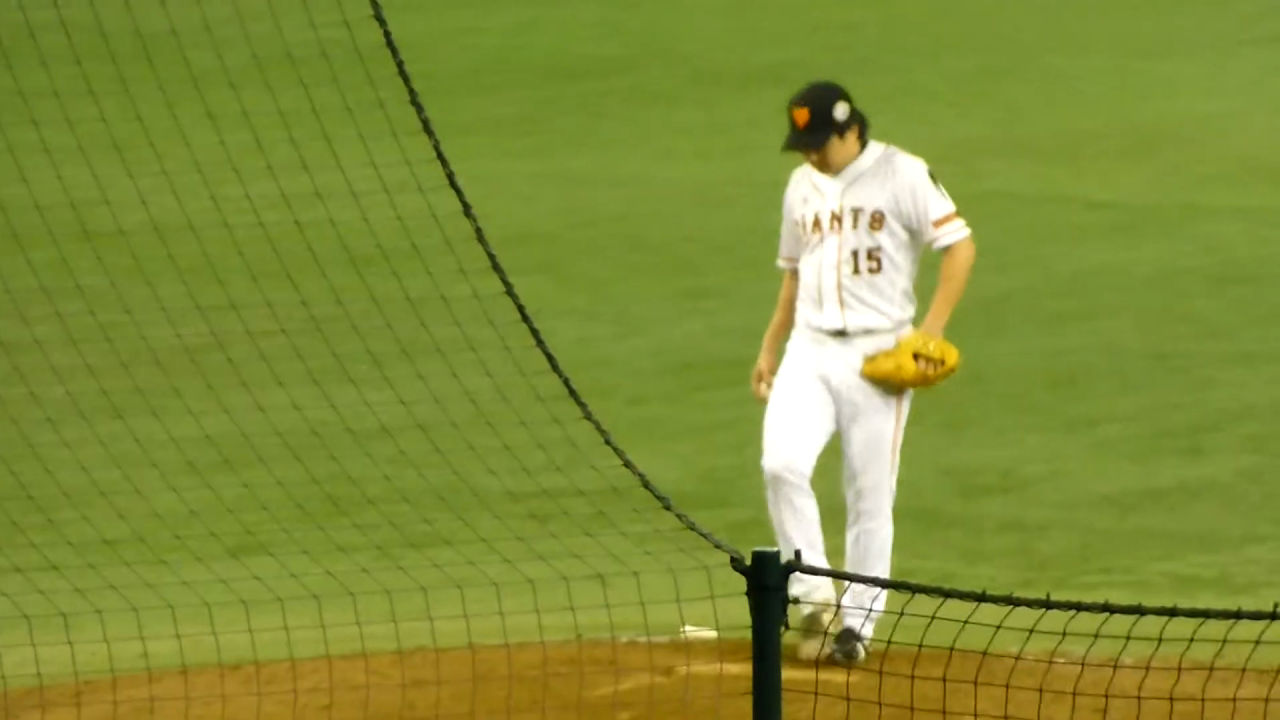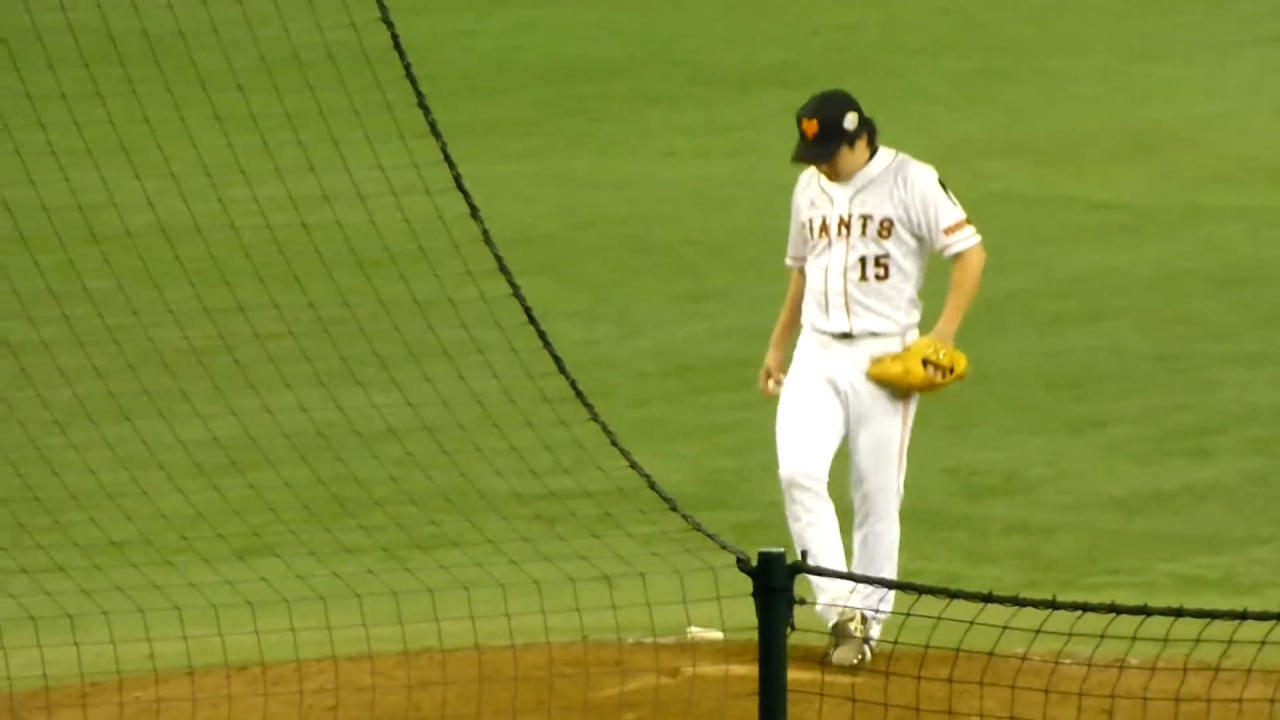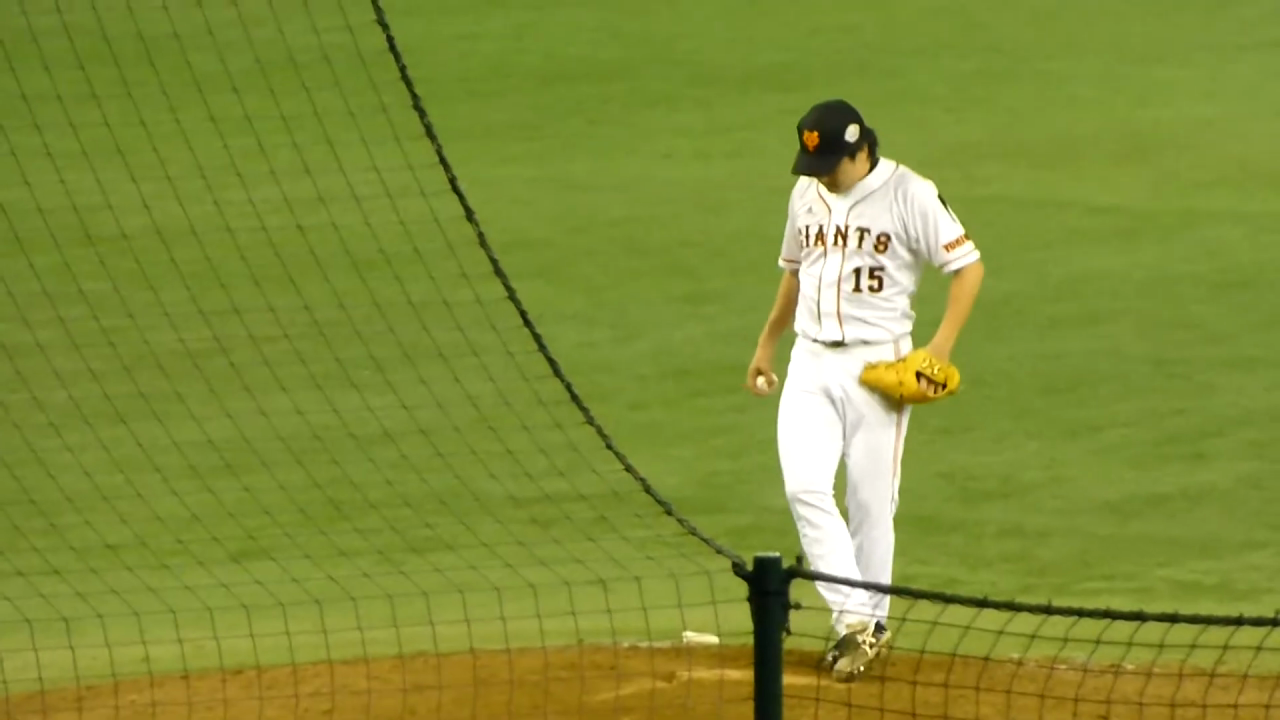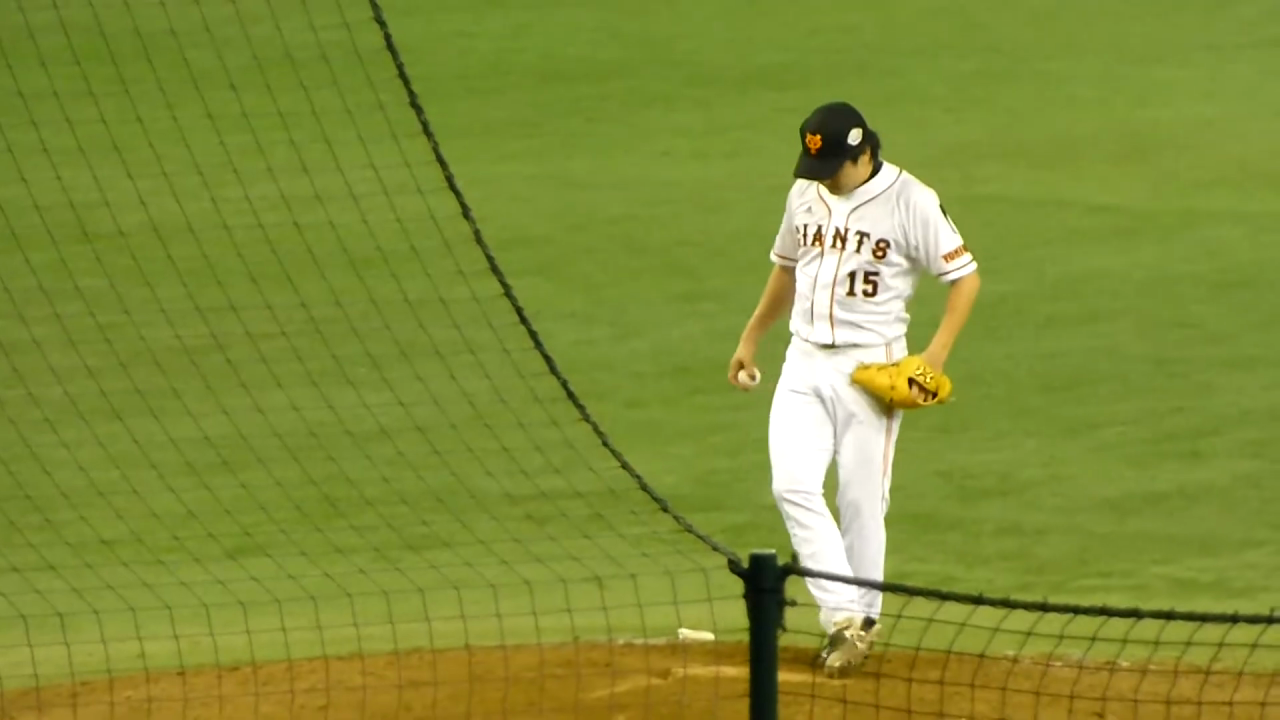
dt=0.1s
person 1, frame 1
left shoulder: (903, 174)
right shoulder: (800, 185)
left elbow: (960, 247)
left wrist: (931, 331)
right wrist: (769, 349)
left hip: (879, 354)
right hip: (810, 350)
left knee: (870, 497)
right knee: (781, 465)
left ankle: (857, 619)
right ankle: (815, 595)
person 1, frame 2
left shoulder: (912, 181)
right shoulder: (808, 186)
left elbow: (970, 253)
left wrist: (943, 335)
right wrist: (778, 343)
left hip: (884, 357)
right hip: (816, 353)
left knee: (876, 496)
right knee: (800, 476)
left ankle: (867, 611)
right ankle: (846, 611)
person 1, frame 3
left shoulder: (911, 194)
right shoulder: (805, 193)
left elbow: (968, 268)
left wrist: (940, 348)
right wrist: (766, 343)
left hip: (878, 365)
right hip: (810, 361)
left knee: (871, 504)
right knee: (805, 489)
left ankle: (866, 620)
right ankle: (855, 622)
person 1, frame 4
left shoulder: (912, 200)
right shoulder: (804, 192)
left elbow: (964, 276)
left wrist: (936, 354)
right wrist: (751, 337)
left hip: (871, 368)
right hip: (804, 360)
left knee: (862, 503)
right knee: (793, 487)
left ankle: (858, 623)
right ankle: (839, 618)
